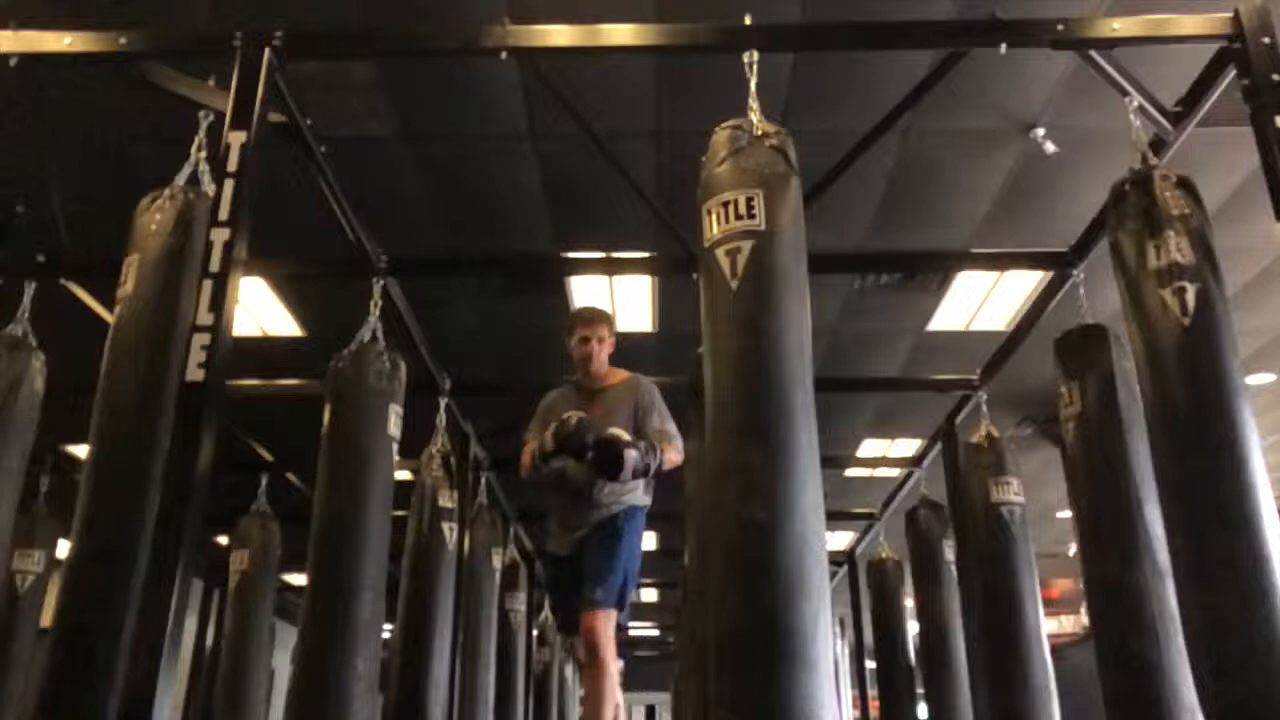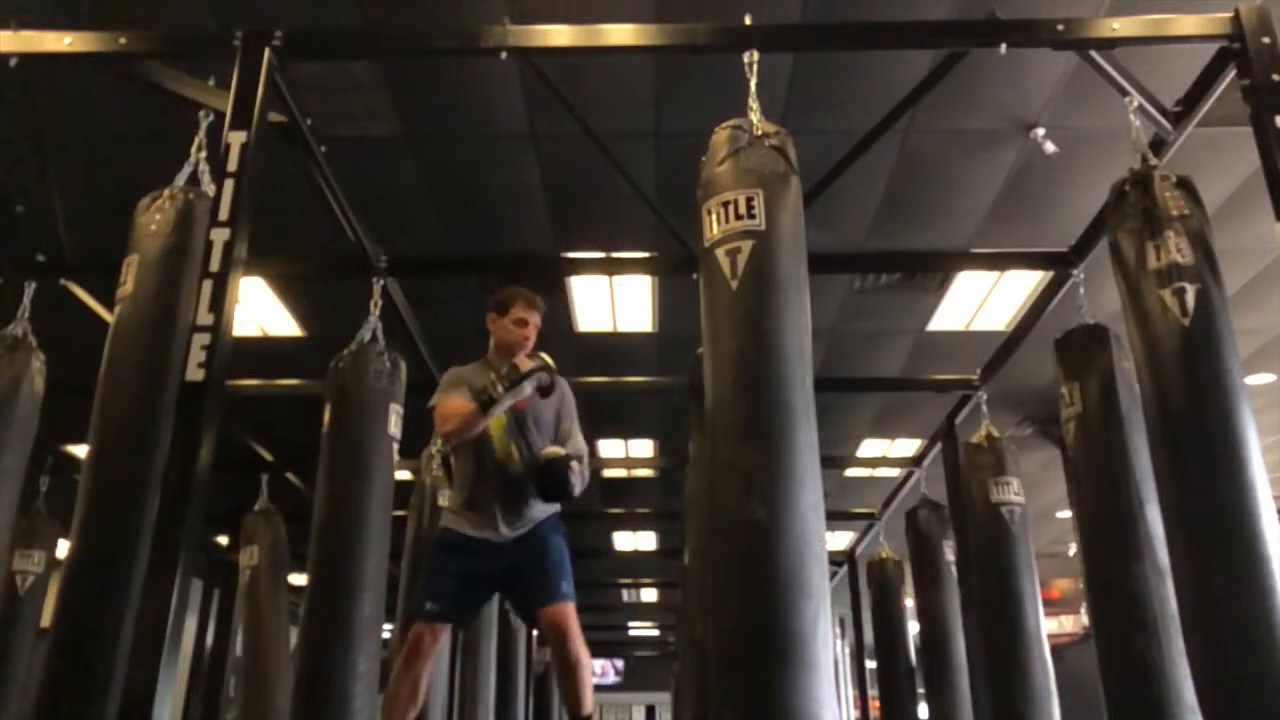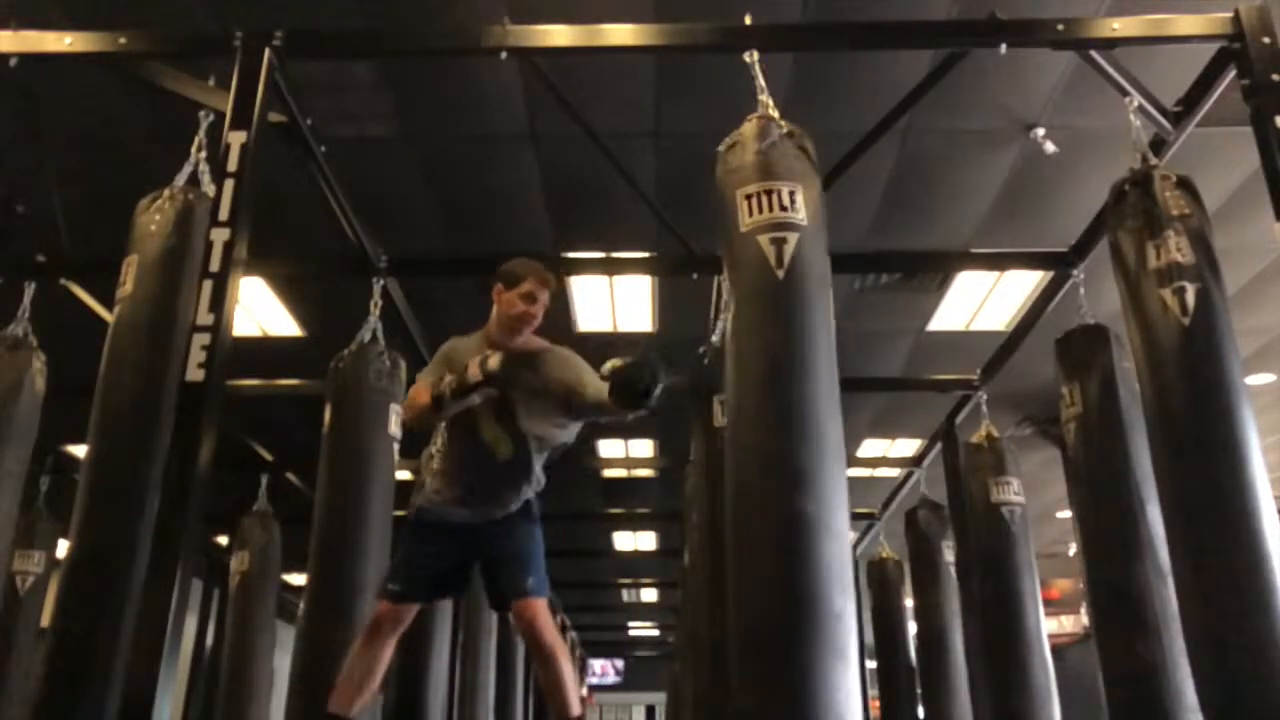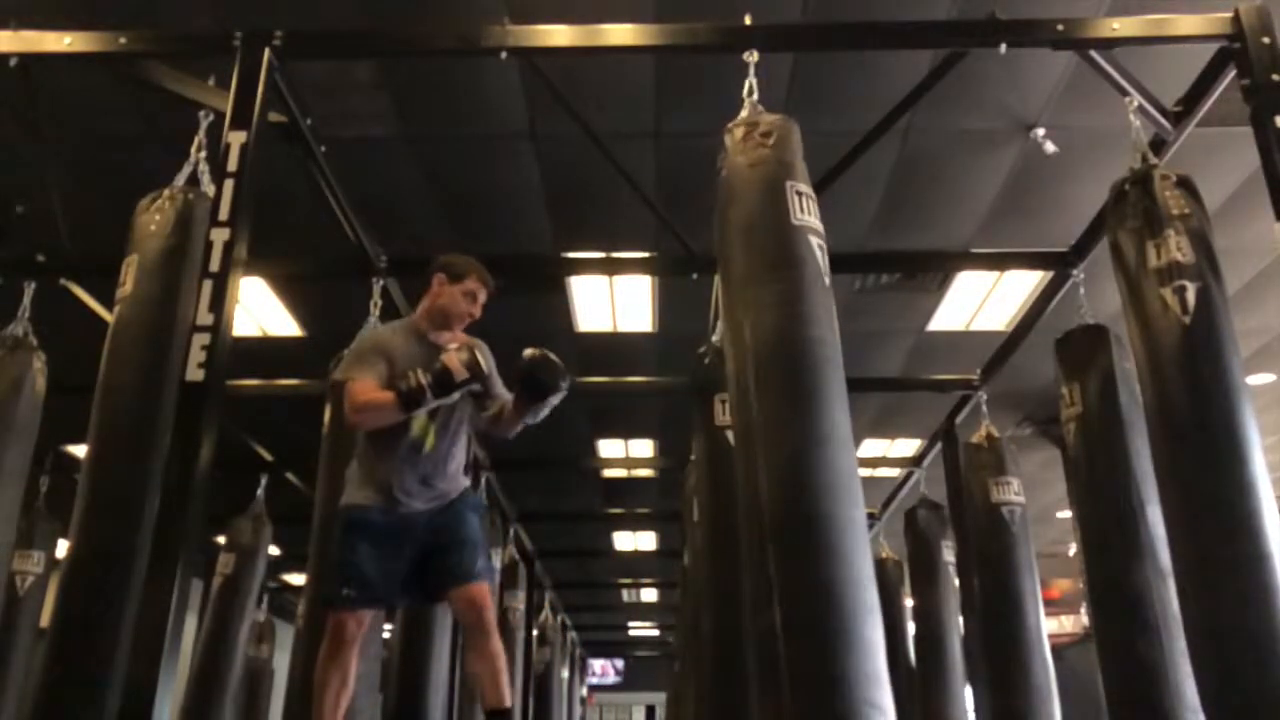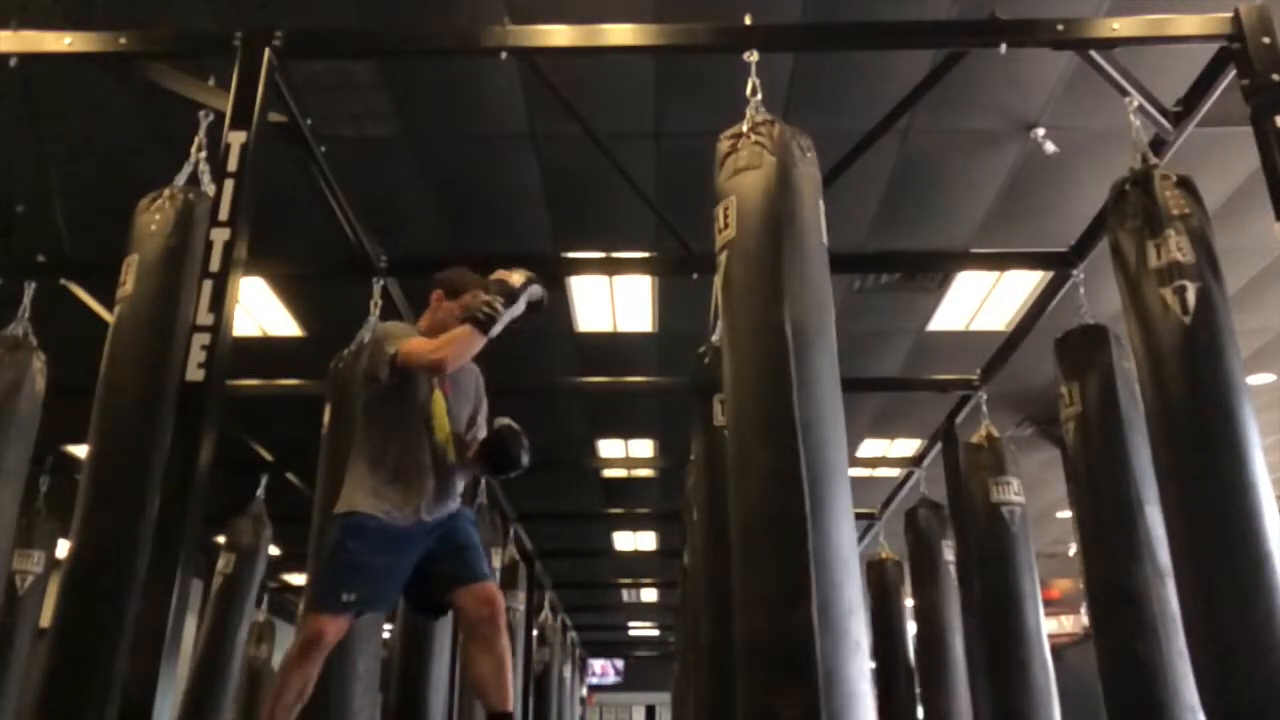
dt=1s
person 1, frame 1
left shoulder: (638, 390)
right shoulder: (554, 401)
left elbow: (674, 451)
right elbow: (526, 466)
left wrist: (638, 456)
right wrist: (552, 445)
left hip: (615, 518)
right hip: (563, 531)
left knee: (595, 633)
right knee: (583, 647)
person 1, frame 2
left shoulder: (555, 388)
right shoulder: (461, 378)
left elbow: (577, 456)
right elbow: (449, 430)
left wrist: (572, 472)
right wrist: (506, 387)
left hip: (535, 526)
right hip: (468, 527)
left knee: (565, 632)
right knee: (422, 639)
person 1, frame 3
left shoulder: (555, 362)
right shoulder: (456, 351)
left elbow: (610, 401)
right elbow: (411, 414)
left wrist: (632, 389)
right wrist: (460, 388)
left hip: (508, 512)
right hip: (442, 509)
left knee: (536, 623)
right knee: (386, 620)
person 1, frame 4
left shoulder: (475, 353)
right shoulder: (379, 342)
left elbow: (504, 422)
right elbow: (358, 410)
left wrist: (536, 395)
right wrist: (433, 385)
left hip: (447, 503)
right hip: (377, 505)
left knee: (478, 612)
right knee: (345, 626)
person 1, frame 5
left shoulder: (471, 376)
right shoulder: (391, 336)
right elbow: (439, 359)
left wrist: (500, 450)
right wrist: (497, 307)
left hip: (442, 517)
right hip: (375, 515)
left knee: (487, 610)
right knee: (319, 633)
